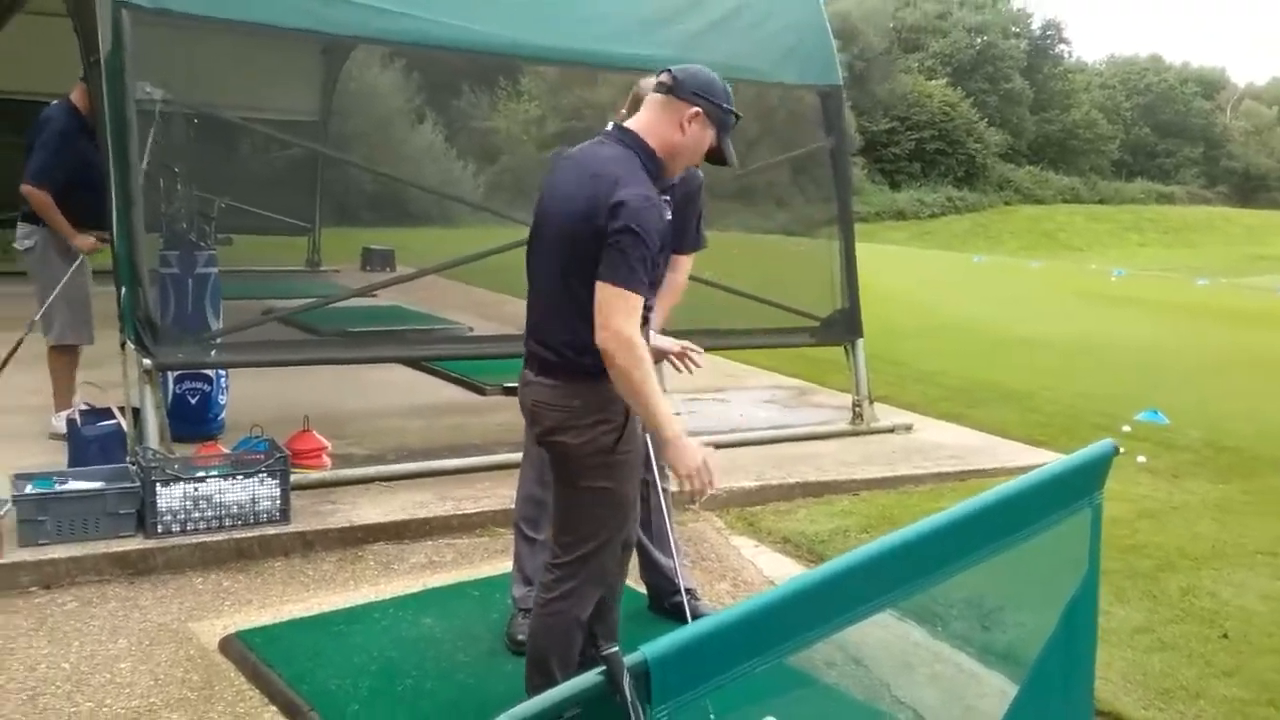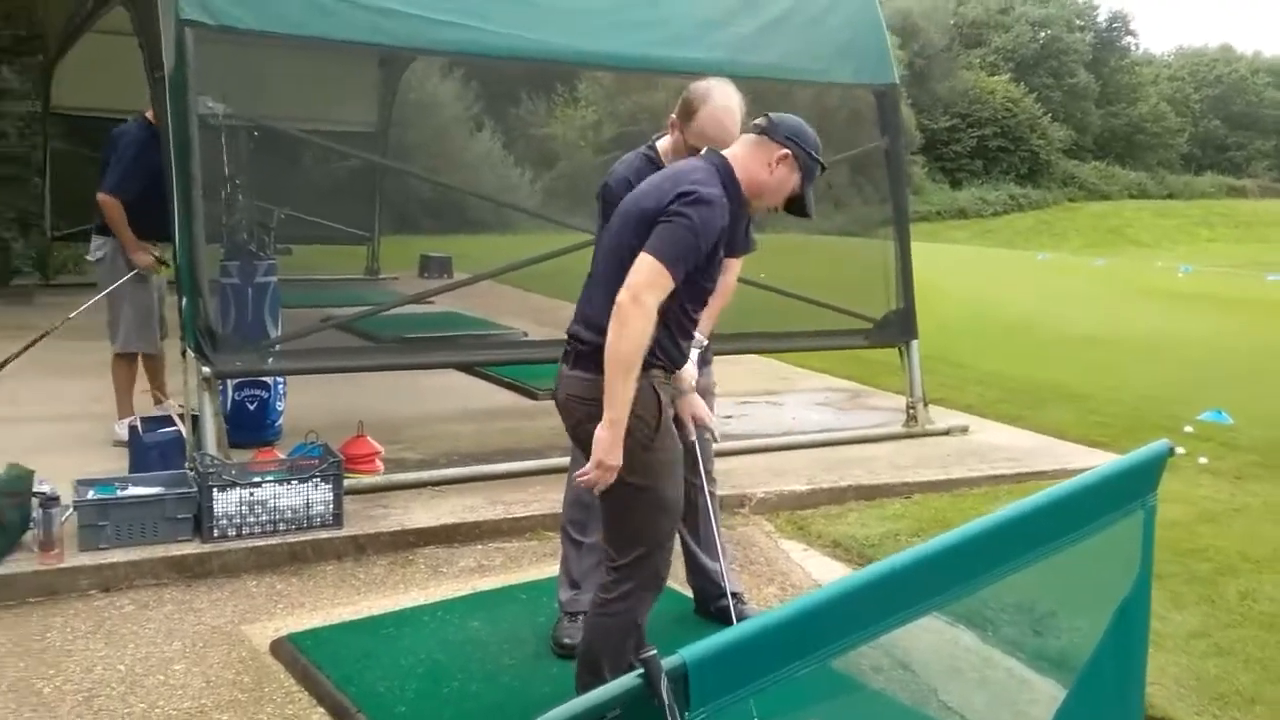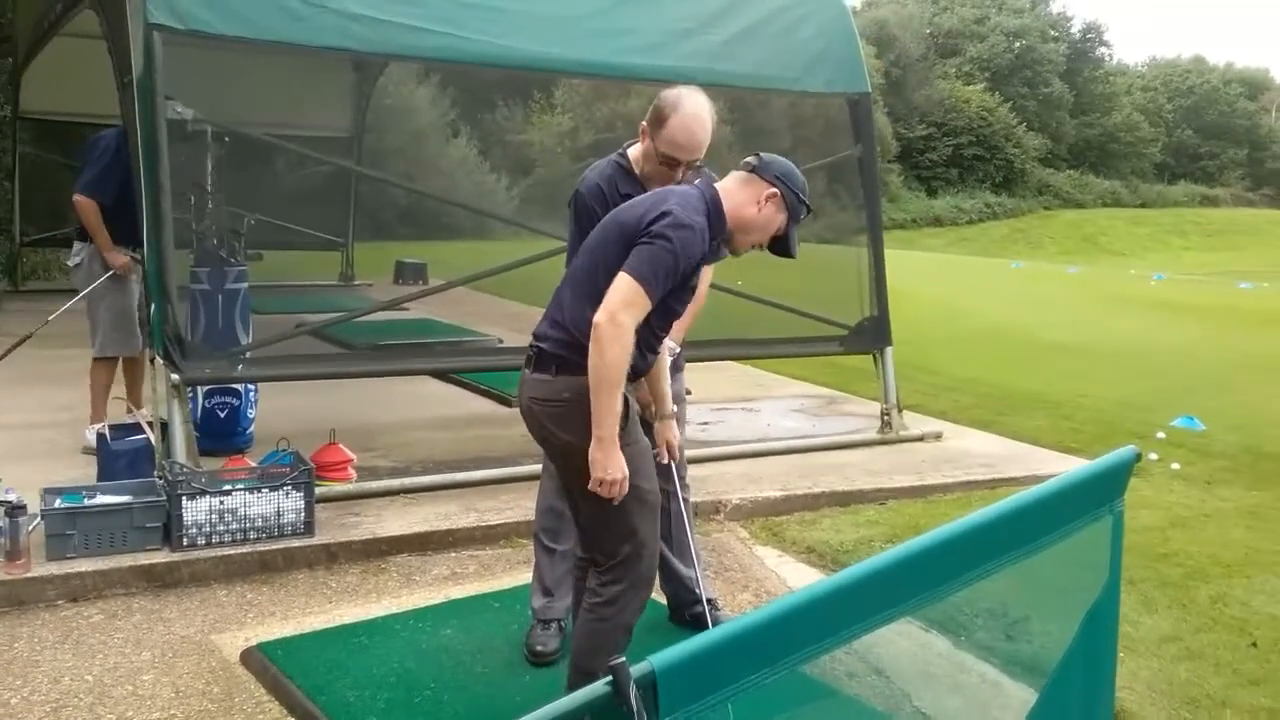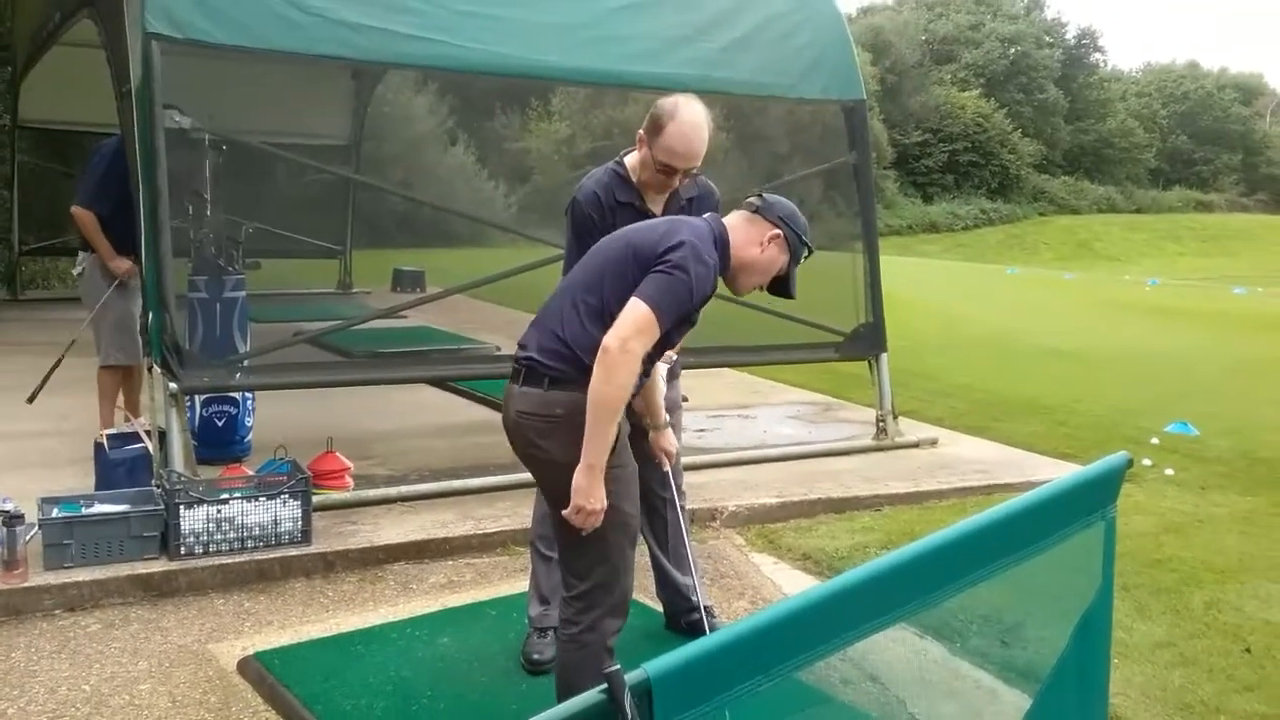
dt=0.3s
person 1, frame 1
left shoulder: (685, 179)
left elbow: (679, 263)
left wrist: (646, 335)
left knee: (648, 467)
right knee: (547, 471)
left ankle: (667, 586)
right ankle: (530, 599)
person 1, frame 2
right shoulder: (626, 181)
left elbow: (728, 268)
left wrist: (694, 342)
left hip: (688, 348)
left knee: (696, 472)
left ankle: (714, 590)
right ankle: (577, 603)
person 1, frame 3
left shoulder: (705, 191)
right shoulder: (597, 189)
left elbow: (700, 276)
left wrist: (665, 348)
left knee: (670, 478)
right knee: (568, 482)
left ankle: (688, 596)
right ankle: (550, 611)
person 1, frame 4
left shoulder: (703, 199)
right shoulder: (594, 197)
left wrist: (660, 358)
left hip: (657, 361)
left knee: (665, 486)
left ankle: (684, 603)
right ankle: (546, 619)
person 2, frame 1
left shoulder: (577, 162)
right shoulder: (634, 198)
right elbow: (614, 337)
left wrist: (646, 340)
right wrist: (674, 438)
left hip: (555, 379)
right hip: (585, 396)
left knee: (608, 538)
right knee: (581, 560)
left ankle: (593, 672)
person 2, frame 2
left shoulder: (686, 180)
right shoulder: (706, 200)
right elbow: (633, 304)
left wrist: (681, 389)
right wrist: (613, 427)
left hip: (594, 377)
right hip: (617, 390)
left knee: (634, 547)
right knee: (638, 562)
left ankle: (627, 678)
person 2, frame 3
left shoulder: (681, 213)
right shoulder: (686, 225)
right elbow: (610, 323)
left wrist: (664, 413)
right wrist: (606, 442)
left hip: (559, 383)
right hip: (577, 390)
left knee: (606, 555)
right knee: (626, 566)
left ankle: (596, 686)
person 2, frame 4
left shoulder: (682, 237)
right shoulder: (696, 256)
right elbow: (617, 348)
left wrist: (658, 423)
right wrist: (592, 469)
left hip: (539, 397)
right hip: (566, 406)
left knee: (592, 568)
right knee: (601, 589)
left ankle: (588, 694)
person 3, frame 1
left shoulder: (79, 123)
right shoulder: (60, 125)
right elbow: (31, 188)
right wrist: (73, 236)
left hip: (71, 235)
right hip: (50, 237)
left knee: (76, 323)
right knee: (65, 325)
left ankle: (71, 403)
right ankle: (62, 415)
person 3, frame 2
left shoulder: (152, 138)
right shoulder: (135, 139)
right elbow: (107, 198)
right wrist: (133, 250)
left hip: (145, 247)
right hip: (121, 249)
left knee: (153, 331)
right knee: (131, 336)
left ankle: (162, 404)
right ankle: (125, 423)
person 3, frame 3
right shoulder: (112, 143)
right elbow: (82, 198)
right wrist: (109, 250)
left hip: (132, 254)
right hip: (104, 256)
left knee: (138, 340)
right knee: (111, 343)
left ankle: (137, 413)
right ankle: (96, 429)
person 3, frame 4
right shoulder: (112, 153)
right elbow: (81, 210)
right wrist: (111, 258)
left hip: (135, 265)
right hip: (107, 266)
left knee: (136, 349)
right knee: (116, 351)
left ankle: (135, 422)
right ankle: (106, 431)
